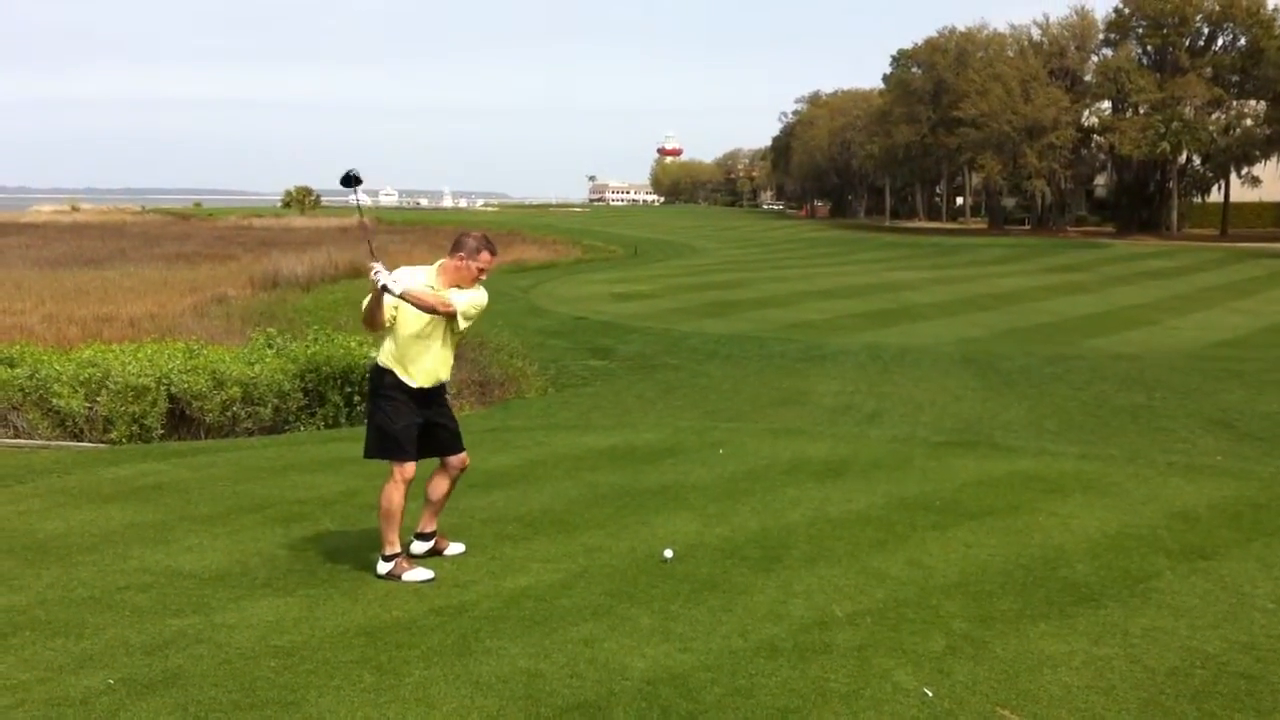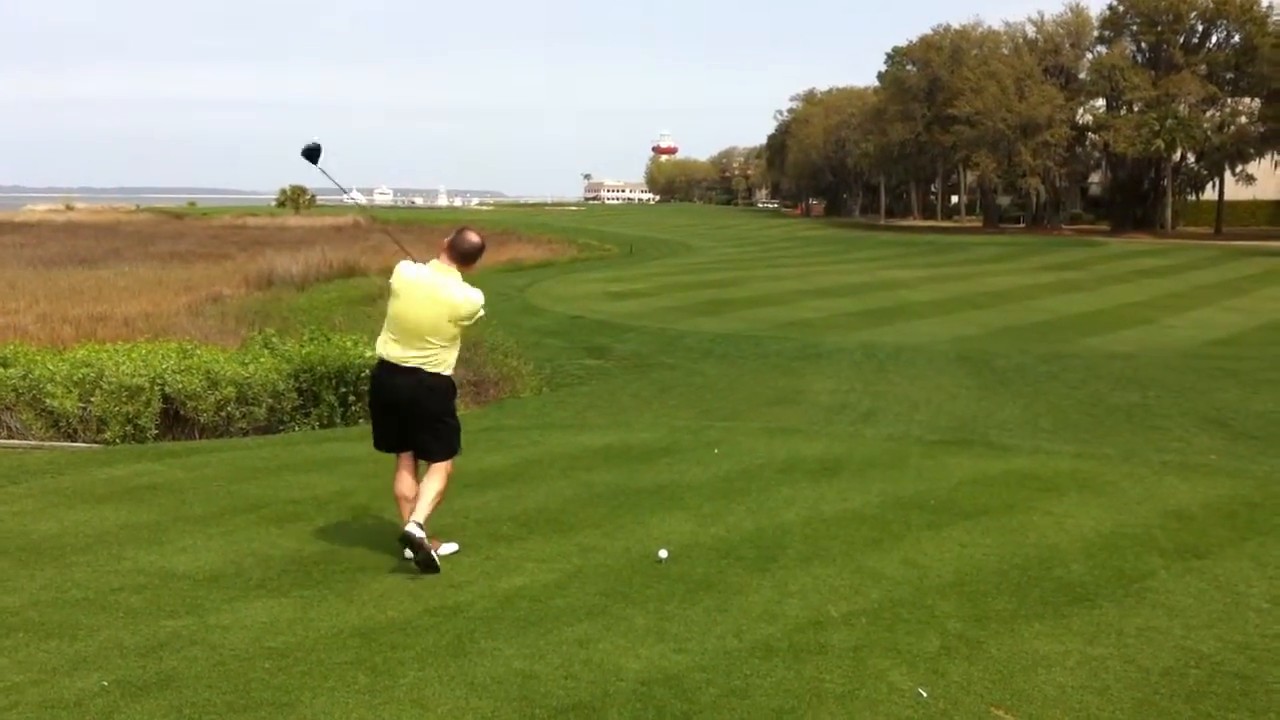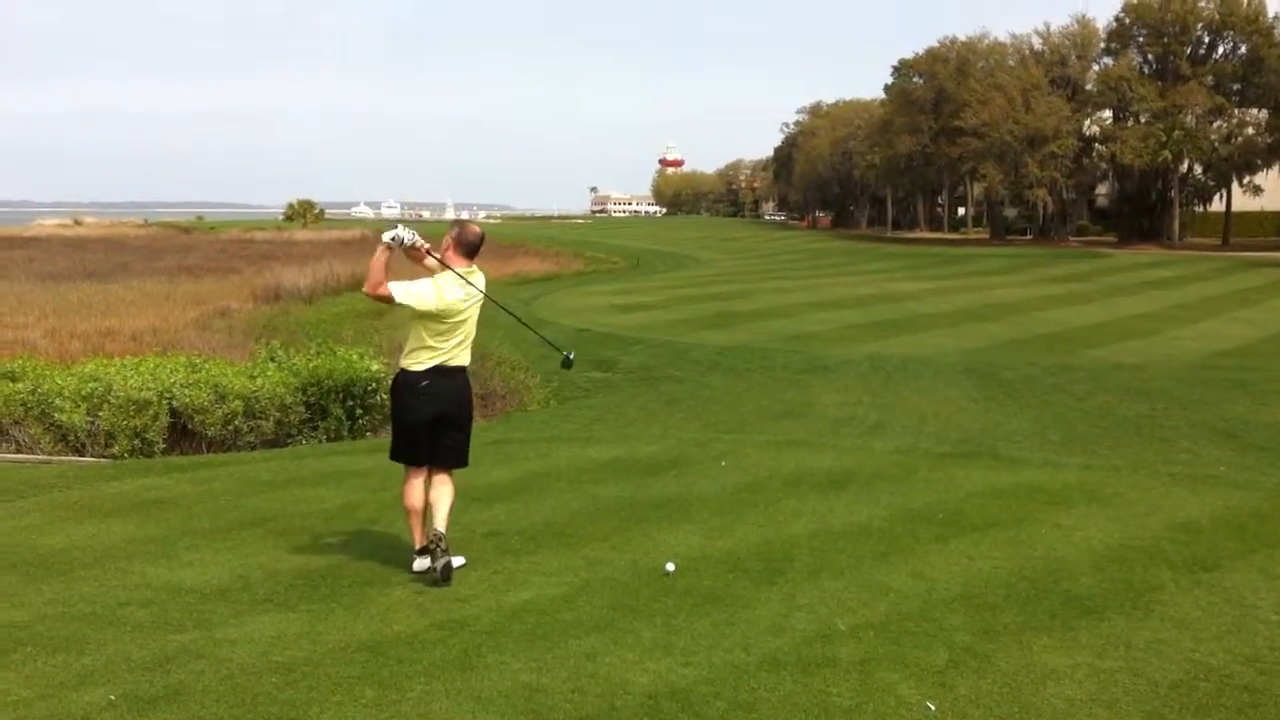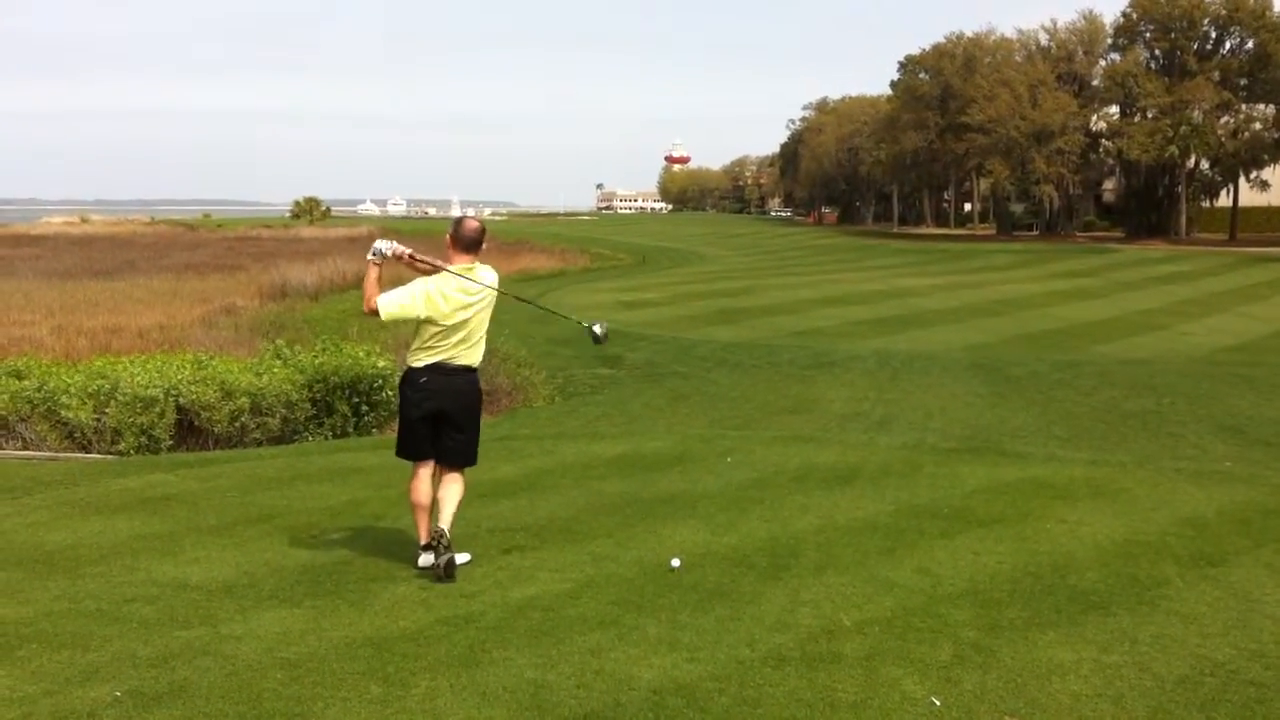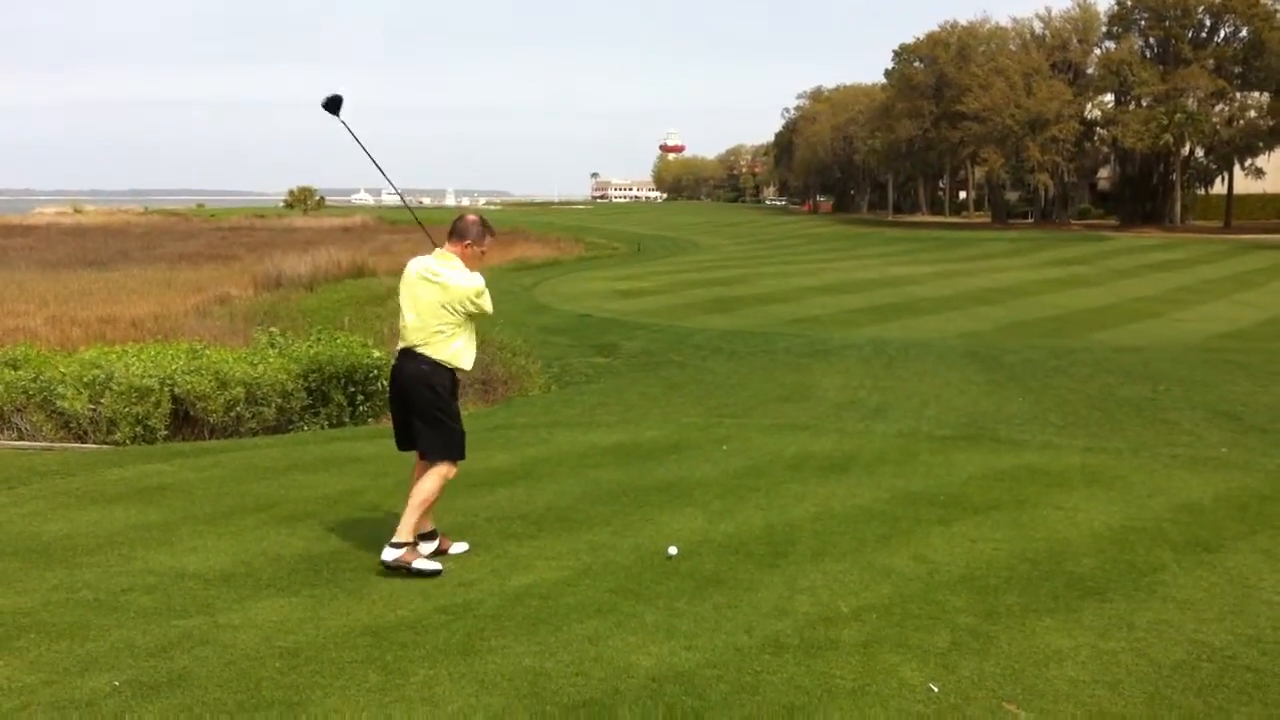
dt=0.4s
person 1, frame 1
left shoulder: (476, 297)
right shoulder: (406, 275)
left elbow: (442, 305)
right elbow: (373, 324)
left wrist: (397, 288)
right wrist: (378, 292)
left hip: (431, 390)
right hip: (393, 386)
left knee: (456, 461)
right knee: (403, 470)
left ankle: (425, 535)
right ankle: (390, 557)
person 1, frame 2
left shoulder: (403, 272)
right shoulder: (470, 299)
left hip: (386, 378)
right hip: (429, 385)
left knee: (405, 458)
right knee: (440, 462)
left ankle: (415, 538)
right ankle: (416, 526)
person 1, frame 3
left shoulder: (435, 291)
right shoulder: (476, 280)
left elbow: (373, 288)
right elbow: (436, 264)
left wrist: (388, 243)
right wrist: (413, 245)
left hip: (417, 385)
right hip: (455, 386)
left knee: (415, 470)
right knee: (442, 472)
left ankle: (421, 551)
right ankle: (439, 533)
person 1, frame 4
left shoulder: (427, 290)
right shoulder: (489, 279)
left elbow: (371, 305)
right elbow: (448, 272)
left wrist: (375, 259)
right wrist: (409, 256)
left hip: (422, 382)
right hip: (463, 384)
left knee: (424, 466)
right knee: (453, 469)
left ankle: (427, 546)
right ankle: (443, 529)
person 1, frame 5
left shoulder: (415, 267)
right shoulder: (471, 284)
right elbow: (484, 309)
left hip: (404, 369)
right hip: (433, 375)
left knee: (425, 456)
right knee: (443, 465)
left ankle: (426, 537)
right ankle: (399, 545)
